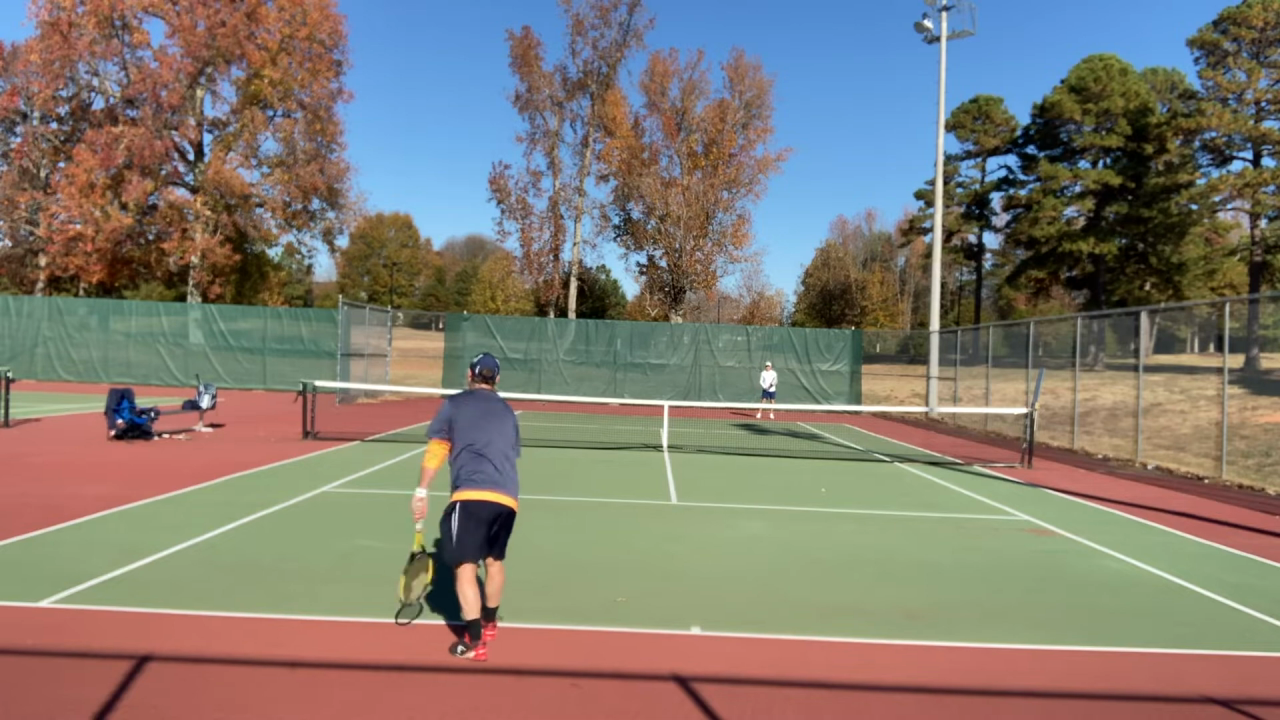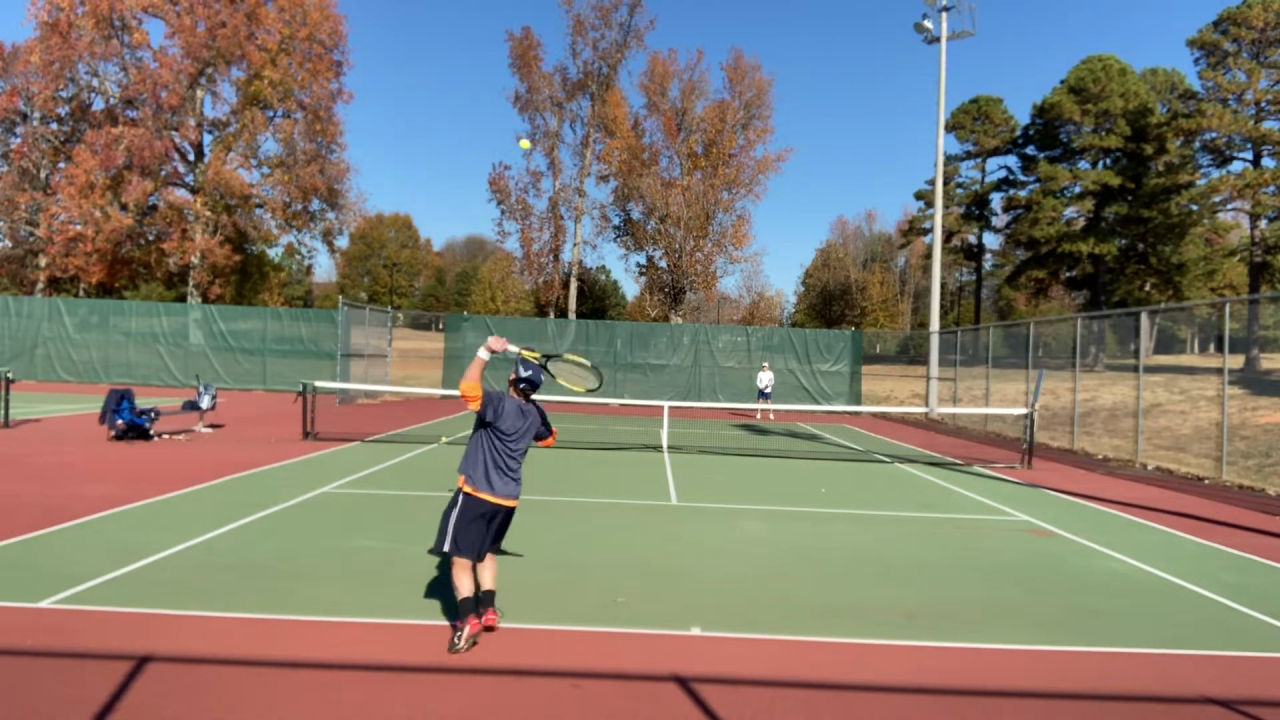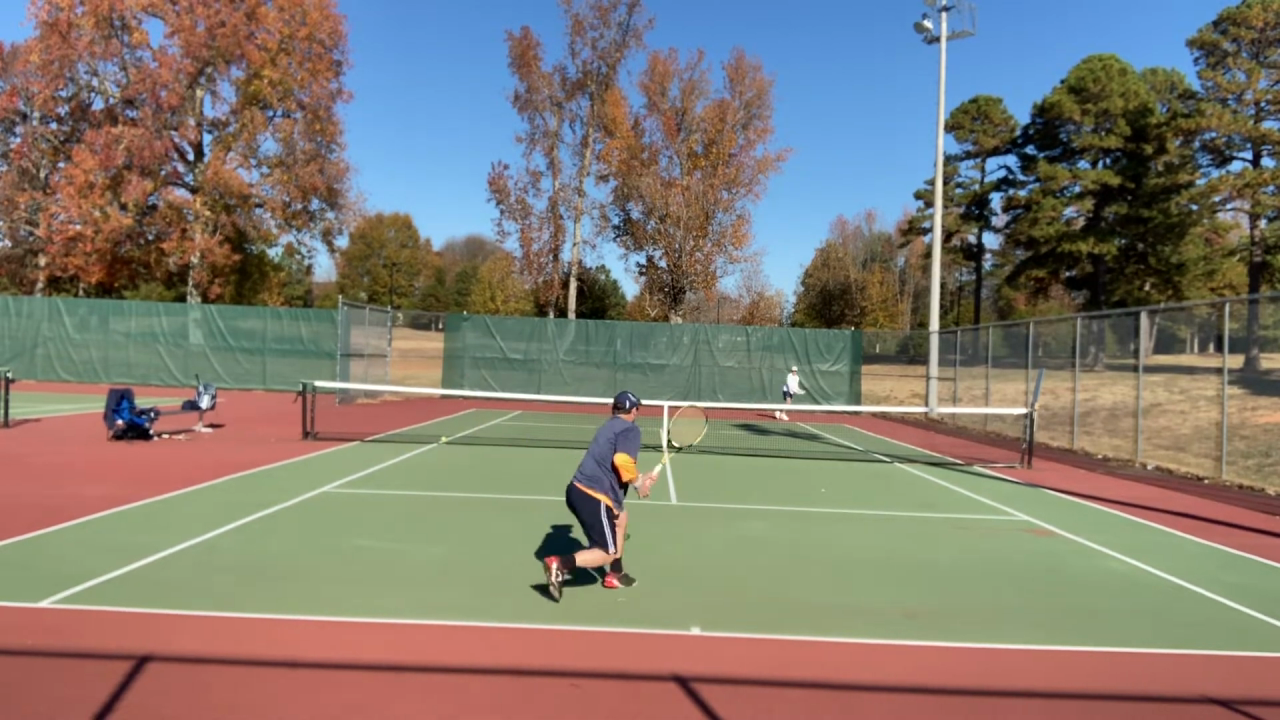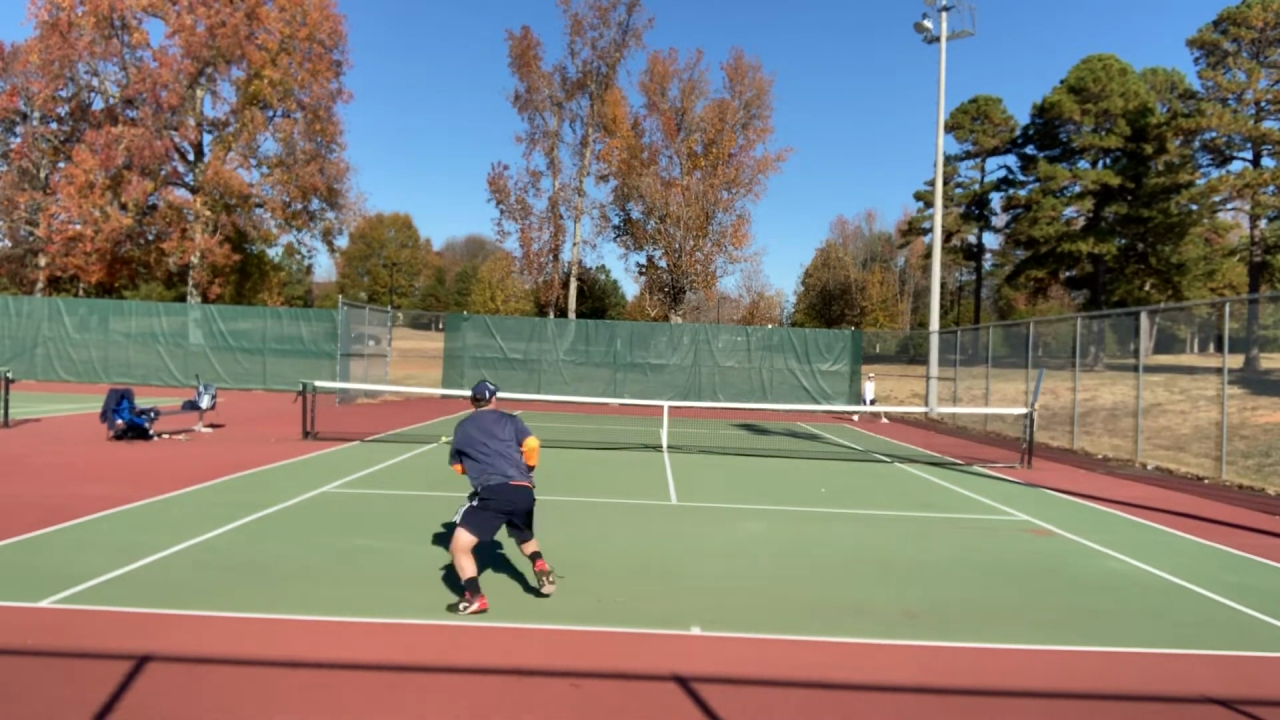
dt=1s
person 1, frame 1
left shoulder: (454, 404)
right shoulder: (507, 412)
left elbow: (436, 450)
left wrist: (421, 491)
left hip: (471, 497)
right hip: (507, 498)
left knee: (465, 568)
right knee: (495, 561)
left ankle: (475, 641)
right ankle: (489, 622)
person 1, frame 2
left shoulder: (500, 406)
right shoulder: (536, 413)
left elbow: (469, 390)
right elbow: (549, 437)
left wrist: (486, 351)
left hip: (476, 494)
right hip: (507, 497)
left knee: (460, 562)
right knee: (486, 554)
left ankle: (468, 617)
right ankle: (488, 609)
person 1, frame 3
left shoulder: (608, 427)
right shoulder: (629, 430)
right elbow: (623, 460)
left wrist: (641, 477)
right wrist: (638, 484)
left hip: (577, 490)
right hip: (592, 498)
left knee: (620, 520)
right knee: (606, 554)
left ankle: (615, 574)
right ankle: (559, 565)
person 1, frame 4
left shoulder: (462, 428)
right shoulder: (510, 420)
left elbow: (457, 467)
right elbow: (532, 445)
right wrist: (527, 470)
left hip: (490, 494)
right hip: (522, 492)
left knee: (459, 547)
right knee: (526, 541)
left ankle: (475, 596)
right ankle: (540, 567)
